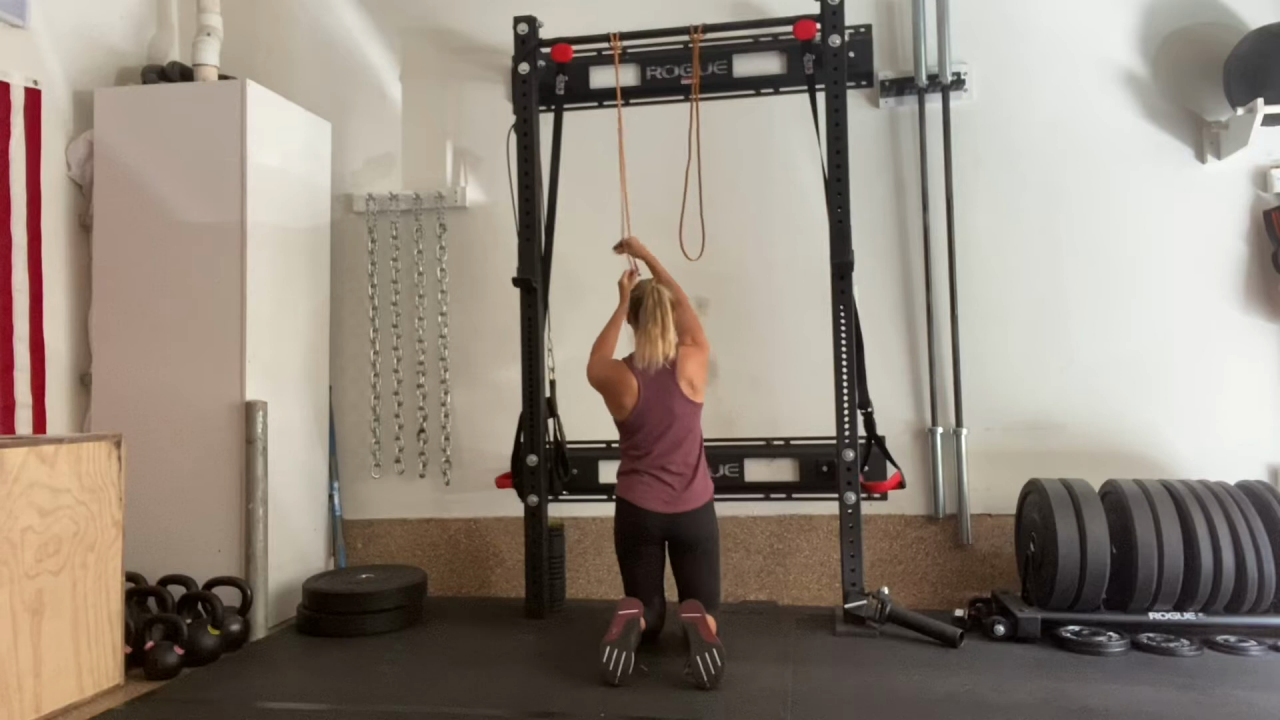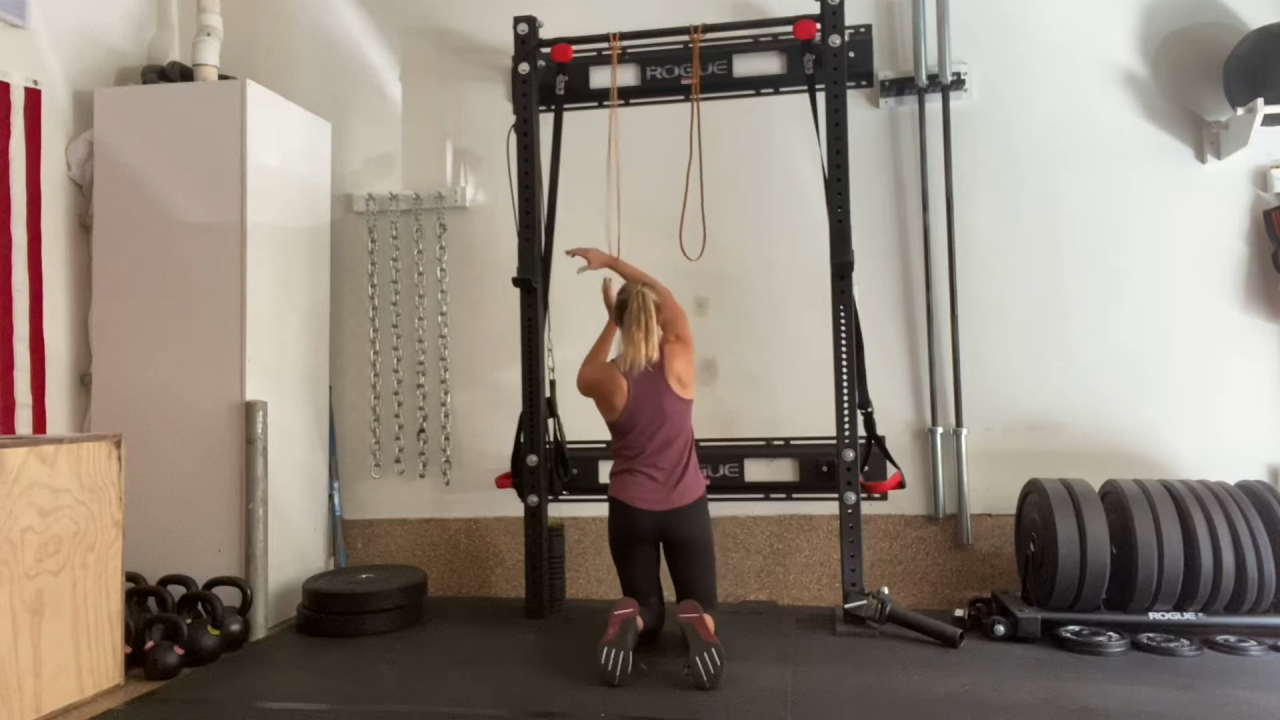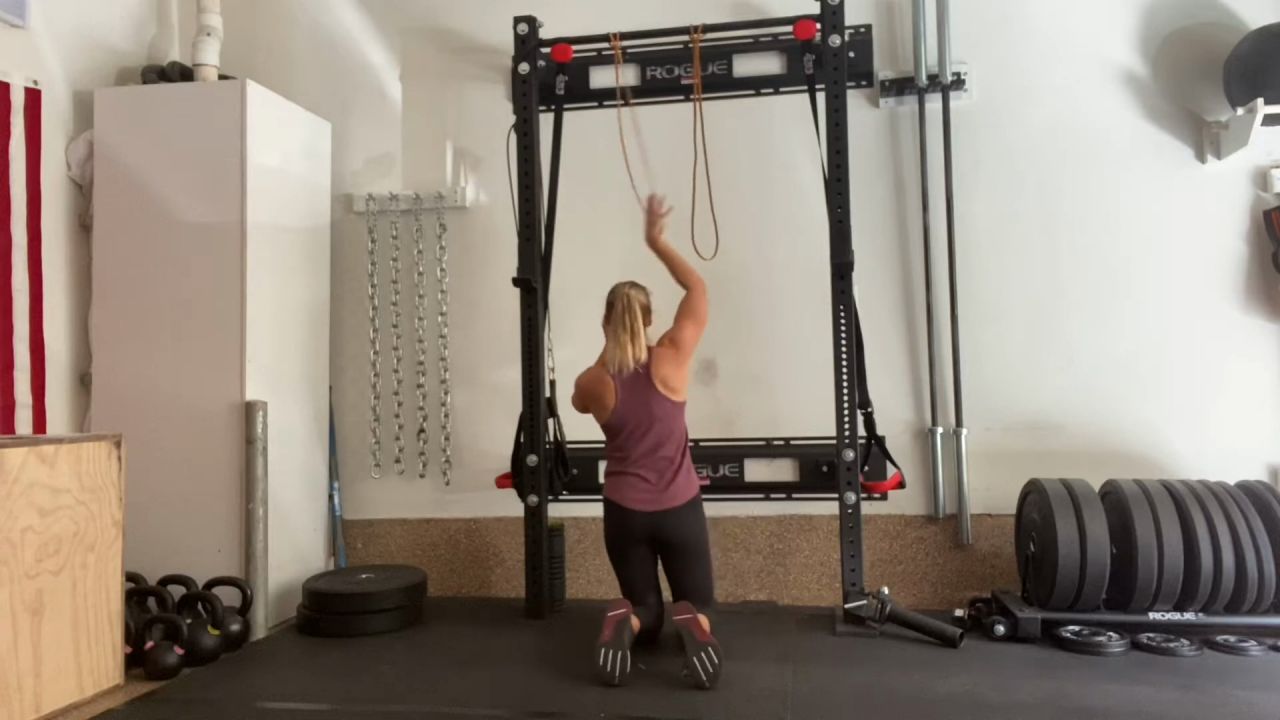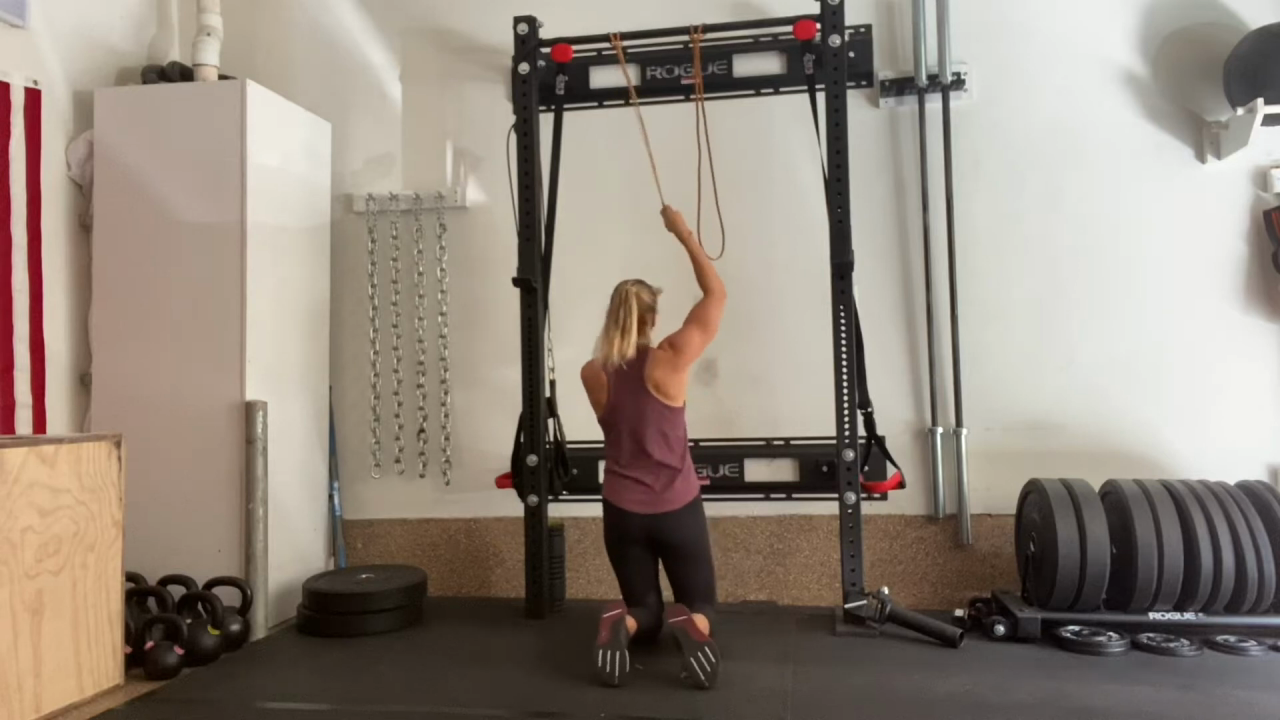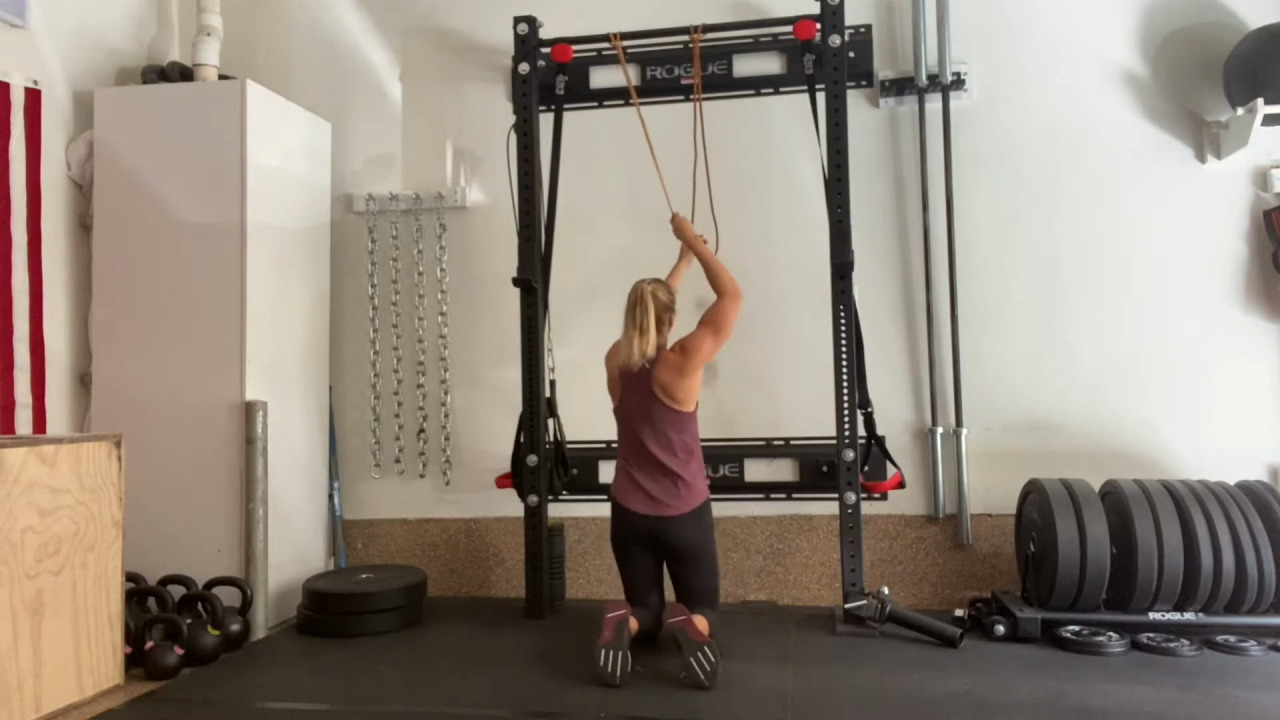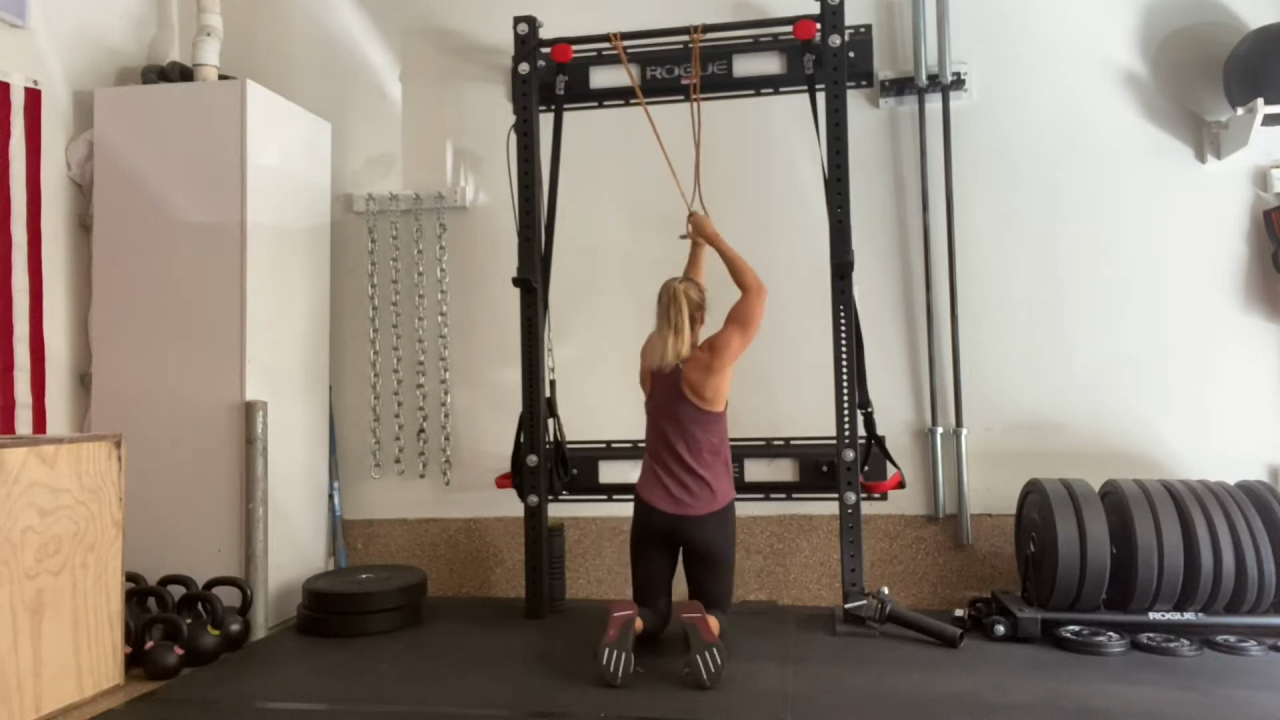
dt=0.3s
person 1, frame 1
left shoulder: (617, 378)
right shoulder: (694, 360)
left elbow: (596, 362)
right elbow: (682, 301)
left wrist: (622, 302)
right wrist: (646, 255)
left hip: (638, 510)
right hip: (693, 509)
left knee: (647, 607)
right knee: (704, 604)
left ankle: (631, 622)
right ankle: (697, 623)
person 1, frame 2
left shoulder: (605, 379)
right shoulder: (679, 357)
right elbow: (665, 295)
left wrist: (612, 319)
right wrist: (613, 263)
left hip: (630, 510)
right hip: (686, 507)
left knee: (647, 608)
right knee: (702, 603)
left ankle: (629, 620)
right ankle: (695, 622)
person 1, frame 3
left shoulder: (595, 383)
right shoulder: (672, 360)
right elbow: (697, 289)
left wrist: (610, 349)
right wrist: (657, 240)
left hip: (625, 512)
right hip: (680, 508)
left knee: (646, 613)
right knee: (698, 603)
left ankle: (626, 623)
right ankle: (692, 623)
person 1, frame 4
left shoulder: (593, 375)
right shoulder: (670, 360)
right elbow: (716, 295)
left wrist: (635, 305)
right wrist: (683, 233)
left hip: (623, 512)
right hip: (678, 509)
left knee: (644, 611)
right knee: (700, 604)
left ankle: (622, 624)
right ankle: (690, 625)
person 1, frame 5
left shoulder: (615, 363)
right shoulder: (682, 363)
left elbow: (647, 314)
right elbow: (731, 296)
left wrist: (683, 261)
right wrist: (692, 241)
left hip: (630, 512)
right hip: (685, 513)
left knee: (647, 613)
right knee: (702, 606)
left ankle: (625, 624)
right ankle: (689, 625)
person 1, frame 6
left shoulder: (649, 359)
right shoulder: (711, 363)
left elbow: (679, 298)
right elbow: (755, 292)
left wrist: (698, 247)
right wrist: (712, 237)
left hip: (652, 510)
right hip: (708, 514)
left knee: (651, 611)
right knee: (713, 609)
left ankle: (628, 623)
right ankle: (700, 623)
